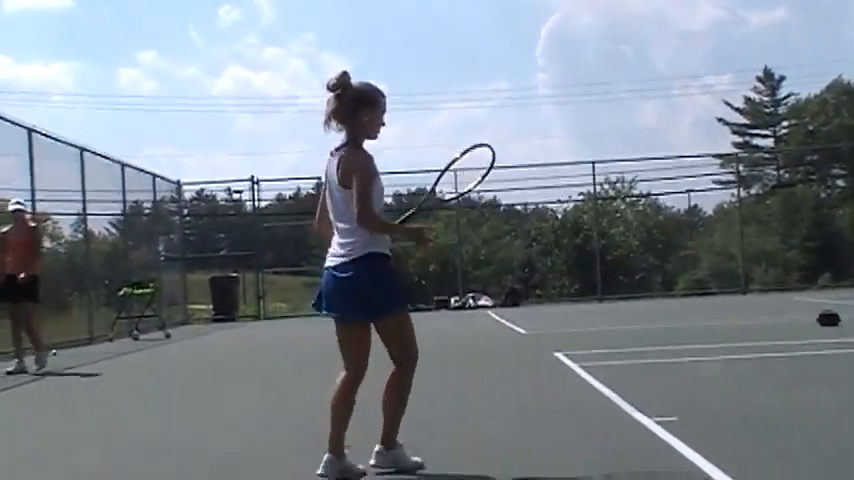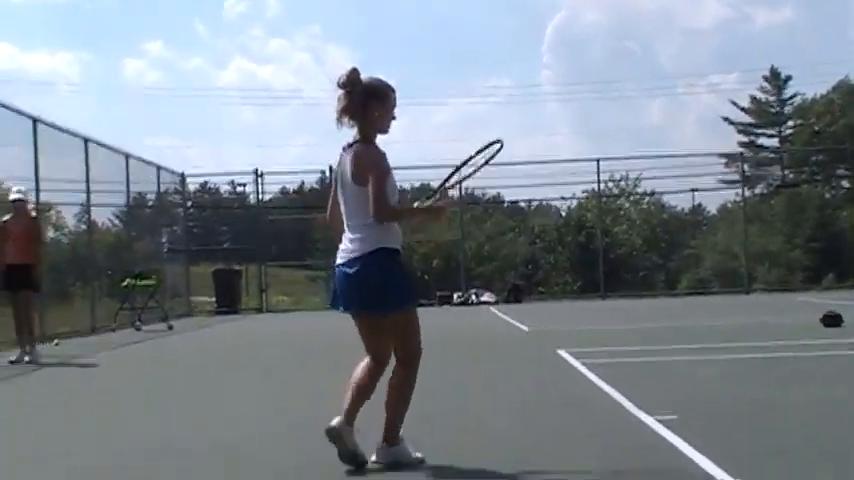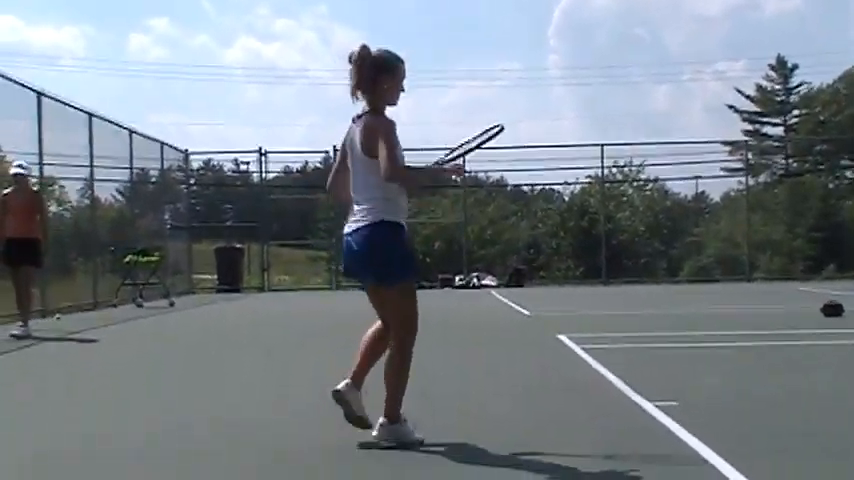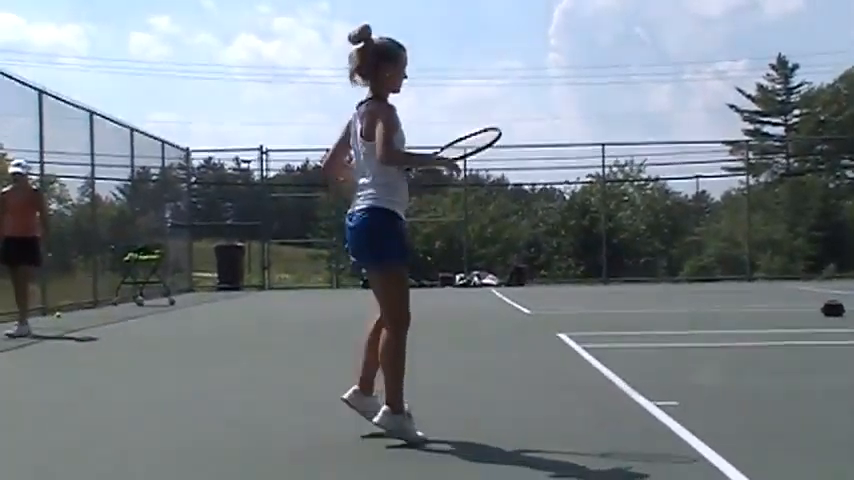
dt=0.1s
person 1, frame 1
left shoulder: (333, 161)
right shoulder: (361, 159)
left elbow: (323, 225)
right elbow: (365, 217)
right wrist: (406, 232)
left hip: (338, 270)
right hip: (369, 268)
left knee: (353, 369)
right knee: (405, 360)
right ankle: (388, 446)
person 1, frame 2
left shoulder: (345, 157)
right shoulder: (372, 155)
left elbow: (333, 218)
right elbow: (382, 211)
right wrist: (426, 211)
left hip: (349, 265)
right hip: (378, 263)
left knee: (376, 356)
right knee: (408, 355)
left ankle: (345, 420)
right ankle: (390, 443)
person 1, frame 3
left shoulder: (354, 128)
right shoulder: (381, 126)
left elbow: (335, 186)
right elbow: (393, 173)
right wrist: (439, 171)
left hip: (357, 234)
right hip: (382, 234)
left knee: (389, 323)
right knee: (405, 332)
left ankle: (351, 384)
right ankle: (392, 420)
person 1, frame 4
left shoulder: (360, 115)
right shoulder: (381, 111)
left elbow: (331, 166)
right elbow: (388, 155)
right wrist: (433, 160)
left hip: (370, 217)
right hip: (378, 220)
left knee: (389, 314)
right knee: (398, 318)
left ankle: (363, 389)
right ankle: (394, 409)
person 2, frame 1
left shoulder: (33, 230)
right shoulder: (5, 233)
left elbow: (37, 254)
left wrist: (27, 272)
left hip: (28, 279)
right hip: (11, 278)
left knee: (27, 321)
right knee: (15, 322)
left ankle: (40, 350)
right ankle: (19, 361)
person 2, frame 2
left shoulder: (33, 220)
left elbow: (39, 245)
left wrist: (37, 267)
left hip: (28, 267)
left knee: (26, 310)
right knee: (17, 312)
left ankle: (32, 348)
right ankle: (22, 349)
person 2, frame 3
left shoulder: (35, 195)
left elbow: (43, 219)
left wrist: (44, 241)
left hip: (30, 241)
left knee: (25, 285)
right knee: (18, 286)
left ankle: (25, 325)
right ankle: (24, 323)
person 2, frame 4
left shoulder: (34, 193)
left elbow: (44, 217)
left hip: (28, 240)
left knee: (22, 283)
right knee: (17, 284)
left ankle: (22, 323)
right ankle: (24, 322)
